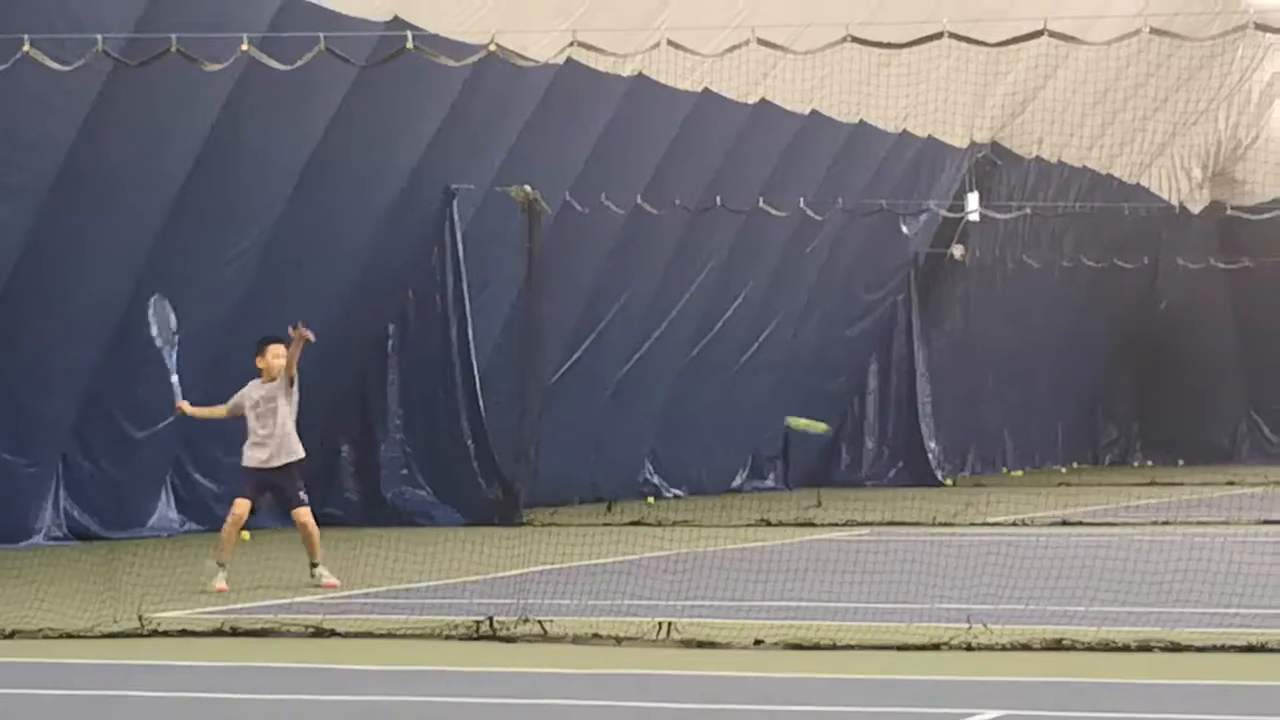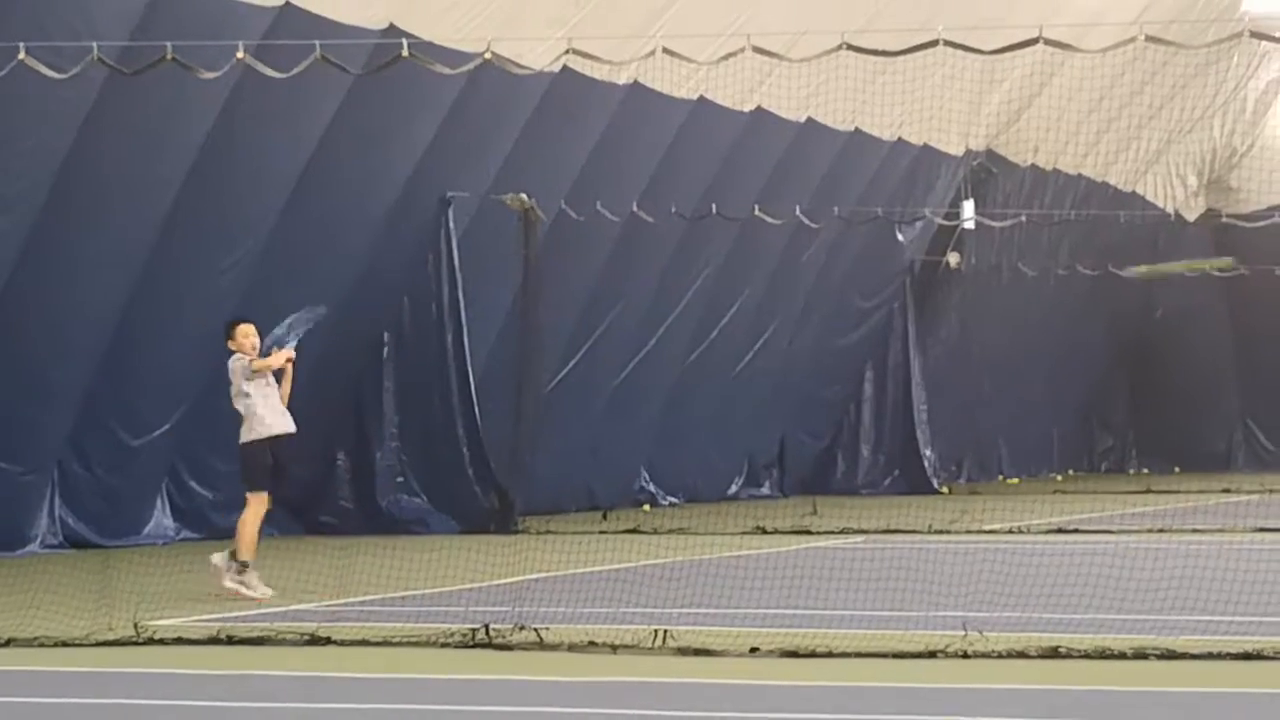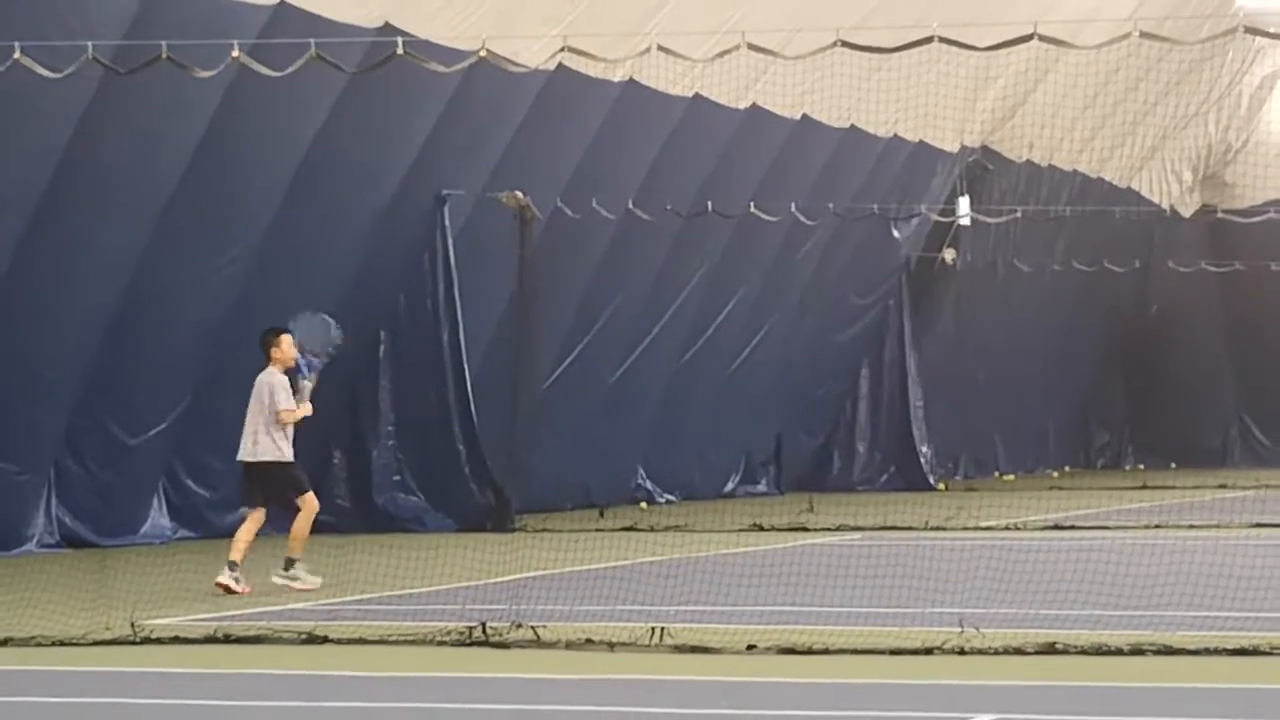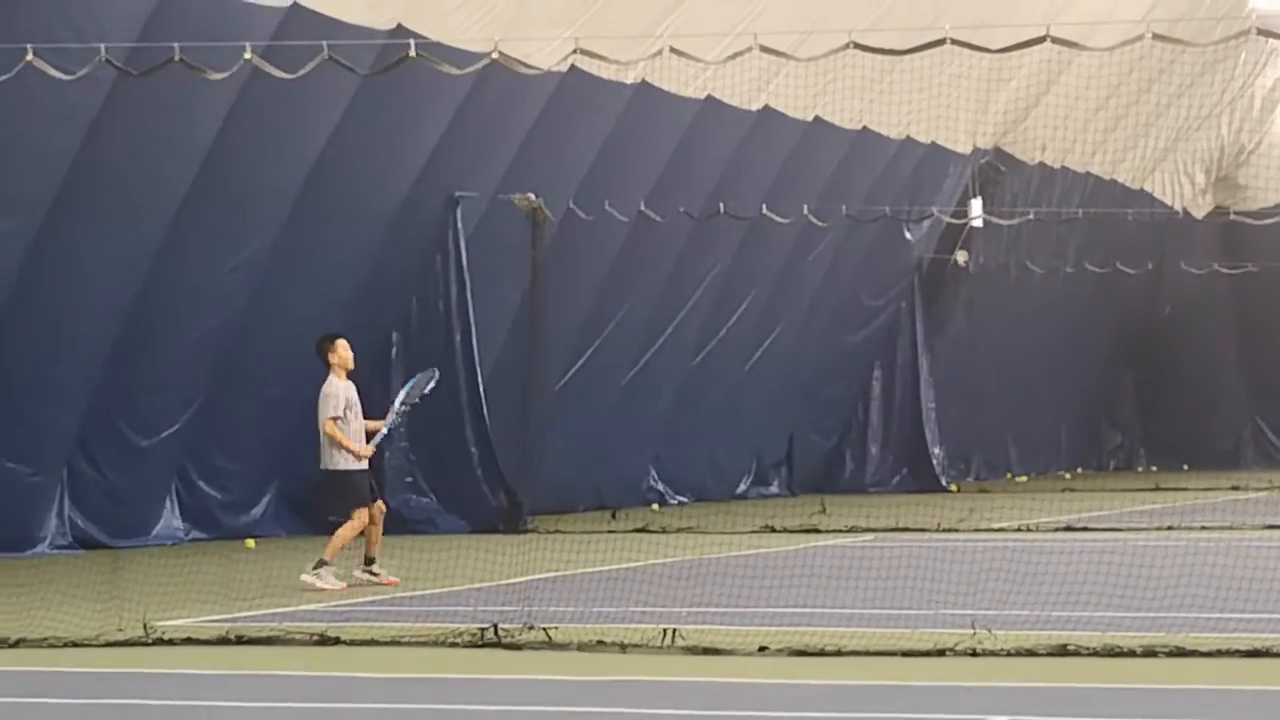
dt=0.5s
person 1, frame 1
left shoulder: (286, 381)
right shoulder: (249, 390)
left elbow: (292, 362)
right elbow: (228, 410)
left wrist: (298, 342)
right wrist: (192, 410)
left hip: (286, 463)
right hip: (253, 464)
left knee: (304, 520)
right knee: (237, 513)
left ankle: (317, 568)
right ankle: (220, 570)
person 1, frame 2
left shoulder: (263, 371)
right shoulder: (237, 362)
left elbow: (280, 402)
right elbow: (269, 364)
left wrist: (288, 369)
right wrist: (285, 355)
left hip: (272, 441)
right hip: (256, 441)
left knee: (259, 506)
right knee: (256, 504)
left ankle: (231, 559)
right ankle: (243, 572)
person 1, frame 3
left shoulder: (264, 379)
right shoulder: (278, 380)
right elbow: (285, 417)
left wrist: (300, 405)
right wrist: (303, 411)
left hip: (253, 458)
right hip: (273, 457)
left knee: (255, 517)
right knee: (309, 505)
left ankle: (232, 572)
right ankle: (291, 567)
person 1, frame 4
left shoulder: (348, 386)
right shoulder: (333, 389)
right elbow: (328, 427)
left wrist: (383, 424)
right wrist: (356, 448)
left hip: (354, 465)
right hip: (343, 465)
left knee: (378, 511)
right knee: (359, 520)
left ankle: (369, 568)
right ankle: (319, 569)
